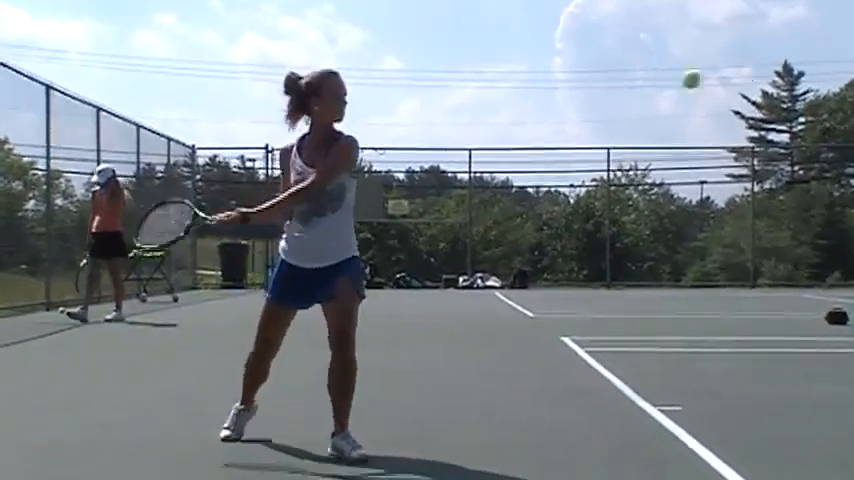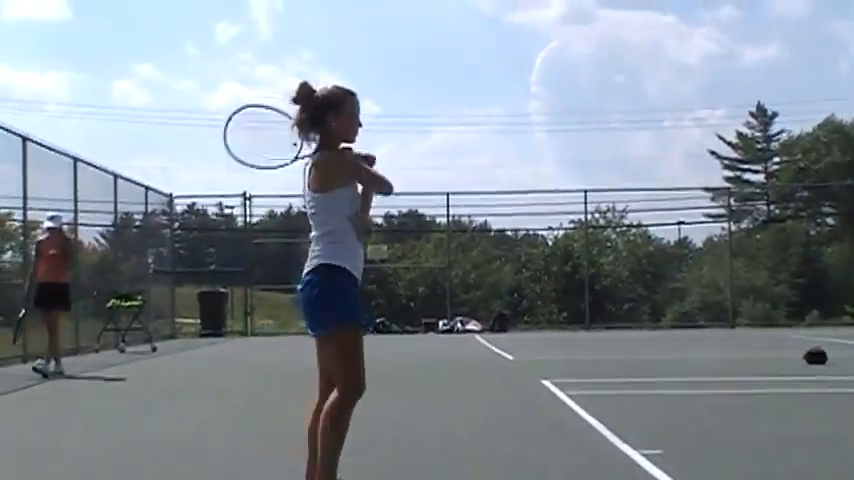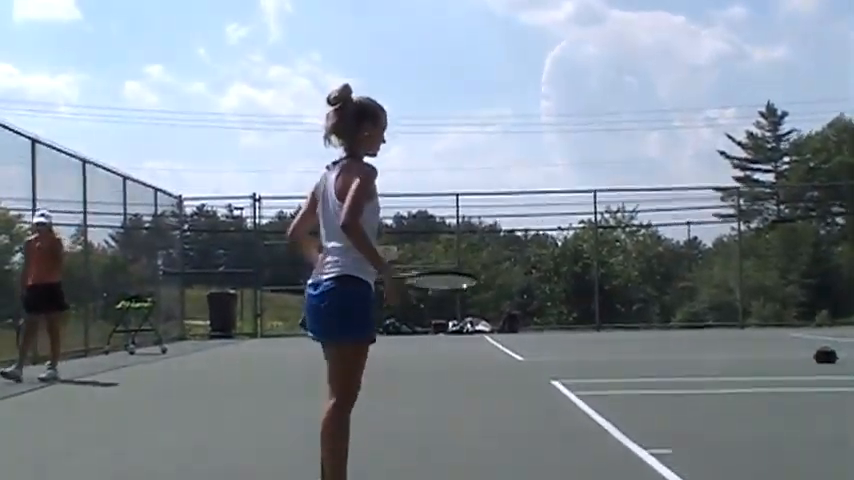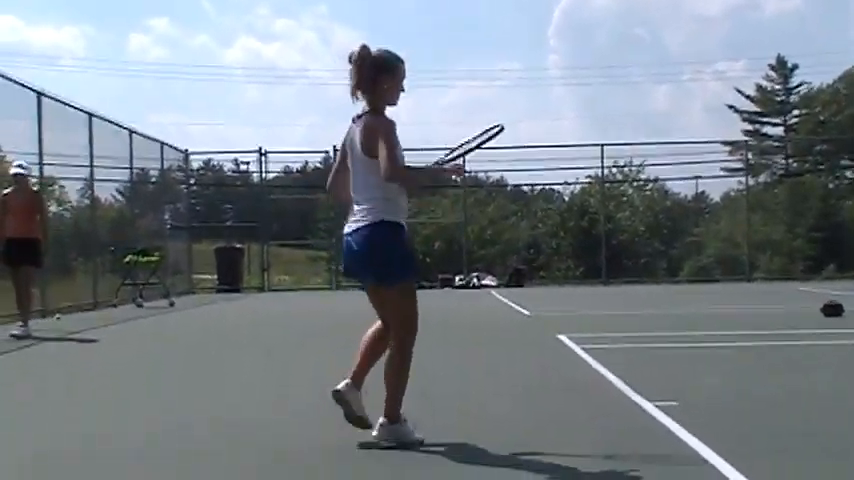
dt=0.7s
person 1, frame 1
left shoulder: (348, 147)
right shoulder: (291, 151)
left elbow: (310, 189)
right elbow: (286, 208)
left wrist: (252, 214)
right wrist: (250, 215)
left hip: (339, 263)
right hip: (294, 262)
left knee: (343, 346)
right knee: (264, 347)
left ankle: (341, 431)
right ankle: (245, 407)
person 1, frame 2
left shoulder: (326, 165)
right shoulder: (339, 161)
left elbow: (356, 219)
right elbow: (384, 187)
left wrist: (364, 180)
right wrist: (367, 171)
left hip: (329, 280)
right hip: (331, 279)
left knee: (335, 389)
right knee: (349, 386)
person 1, frame 3
left shoulder: (326, 177)
right shoulder: (363, 172)
left elbow: (297, 234)
right elbow: (349, 223)
right wrist: (384, 270)
left hip: (322, 288)
right hip: (348, 289)
left knee: (342, 394)
right knee: (344, 396)
person 1, frame 4
left shoulder: (354, 128)
right shoulder: (381, 126)
left elbow: (335, 186)
right elbow: (393, 173)
right wrist: (439, 171)
left hip: (357, 234)
right hip: (382, 234)
left knee: (389, 323)
right knee: (405, 332)
left ankle: (351, 384)
right ankle: (392, 420)
person 2, frame 1
left shoulder: (117, 193)
right shoulder: (96, 193)
left elbow: (112, 207)
right elbow: (94, 215)
left wrist: (108, 190)
left hip: (113, 236)
right hip: (97, 236)
left knee: (115, 276)
right knee: (92, 275)
left ankle: (118, 311)
right ankle: (83, 310)
person 2, frame 2
left shoulder: (66, 243)
right shoulder: (41, 242)
left elbow: (69, 266)
right elbow: (35, 266)
right wrist: (28, 287)
left hip: (59, 286)
right hip: (43, 286)
left knee: (52, 327)
right knee: (52, 329)
left ankle: (46, 363)
right ankle: (57, 364)
person 2, frame 3
left shoulder: (55, 242)
right shoulder: (29, 242)
left elbow: (59, 265)
right elbow: (27, 266)
right wrist: (23, 287)
left hip: (52, 287)
right hip: (33, 288)
left knee: (53, 331)
right knee: (28, 331)
left ankle: (53, 368)
right ankle: (18, 368)
person 2, frame 4
left shoulder: (35, 195)
left elbow: (43, 219)
left wrist: (44, 241)
left hip: (30, 241)
left knee: (25, 285)
right knee: (18, 286)
left ankle: (25, 325)
right ankle: (24, 323)
